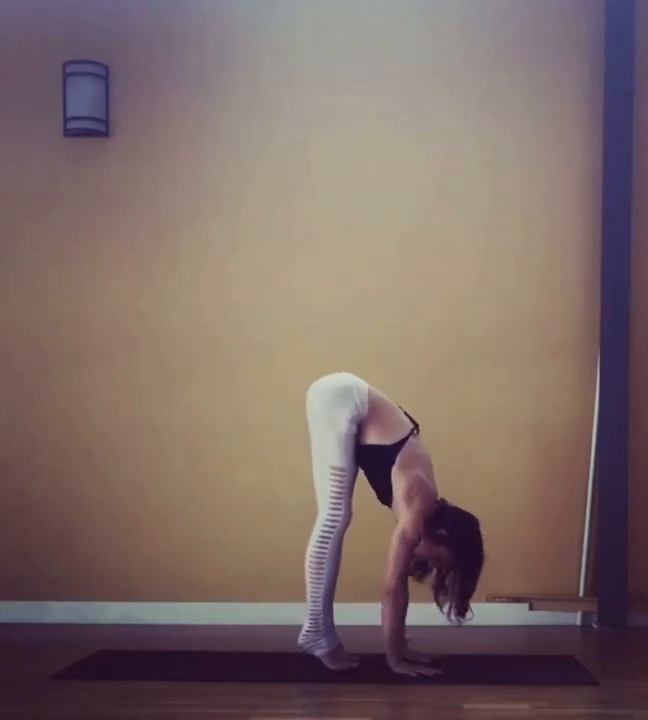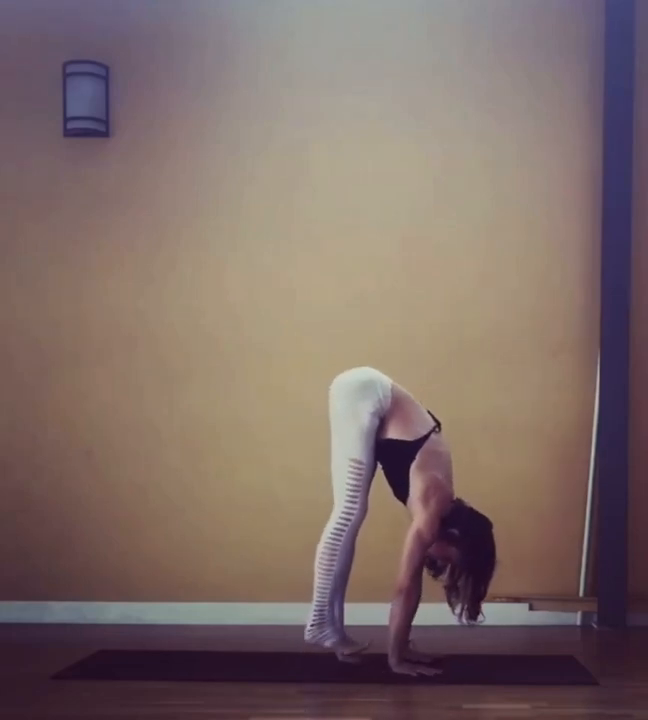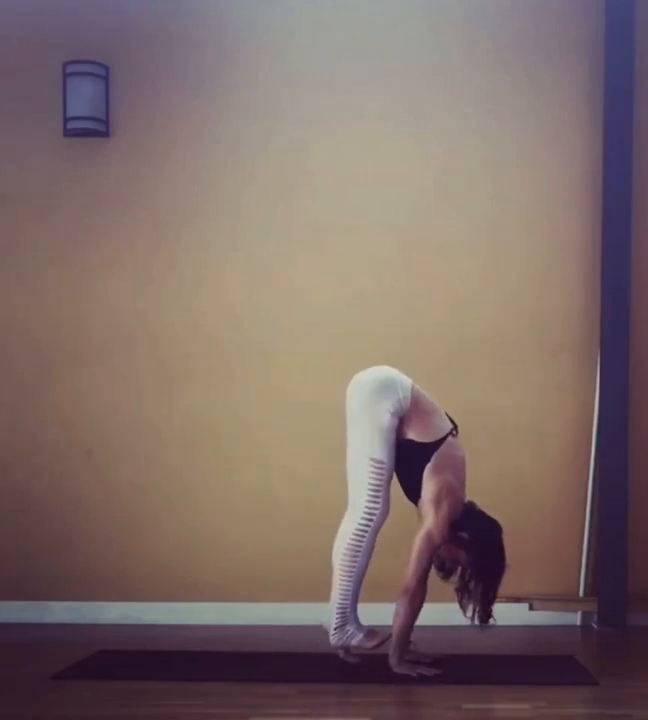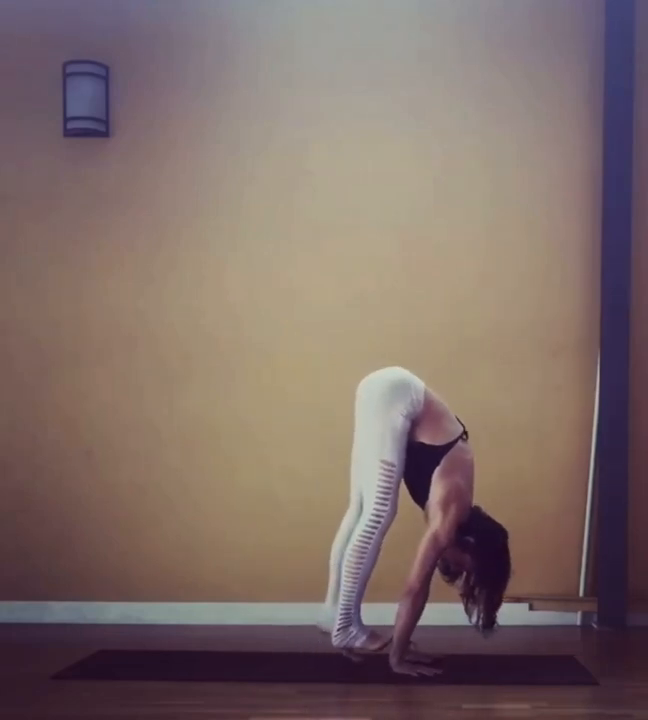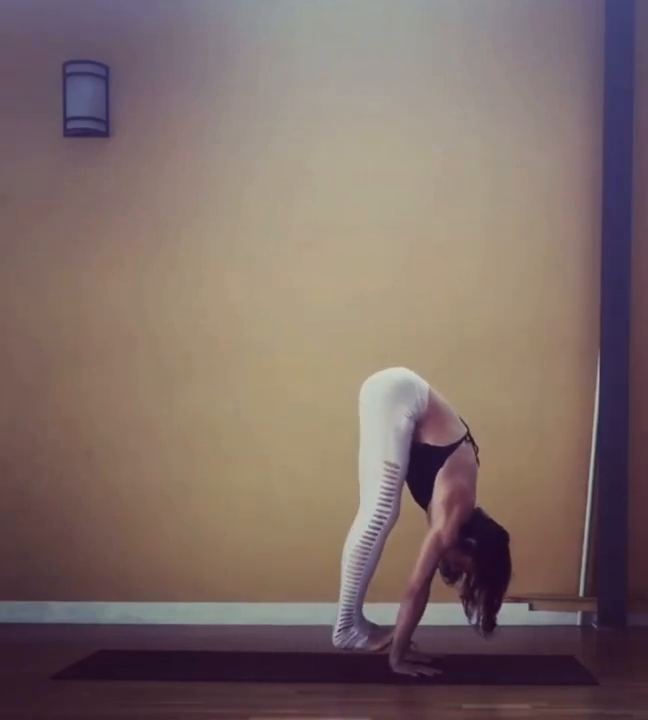
dt=0.4s
person 1, frame 1
left shoulder: (424, 508)
right shoulder: (416, 516)
left elbow: (396, 585)
right elbow: (393, 588)
left wrist: (400, 648)
right wrist: (395, 658)
left hip: (347, 400)
right hip: (340, 398)
left knee: (336, 521)
right knee: (334, 519)
left ankle: (324, 636)
right ankle: (316, 634)
person 1, frame 2
left shoulder: (439, 509)
right shoulder: (431, 516)
left elbow: (411, 579)
right elbow: (406, 588)
left wrist: (401, 648)
right wrist: (396, 657)
left hip: (369, 395)
right hip: (364, 393)
left knee: (349, 515)
right knee: (350, 514)
left ankle: (333, 627)
right ankle: (321, 624)
person 1, frame 3
left shoulder: (448, 509)
right shoulder: (441, 519)
left elbow: (415, 582)
right elbow: (412, 587)
left wrist: (401, 646)
right wrist: (397, 657)
left hip: (383, 392)
left knee: (360, 512)
right knee: (370, 514)
left ankle: (338, 617)
right ankle: (342, 624)
person 1, frame 4
left shoulder: (453, 512)
right shoulder: (448, 522)
left elbow: (418, 585)
right elbow: (415, 588)
right wrist: (397, 657)
left hip: (389, 392)
left knee: (362, 510)
right knee: (378, 516)
left ankle: (334, 612)
right ankle: (345, 626)
person 1, frame 5
left shoulder: (452, 513)
right shoulder: (450, 523)
left elbow: (419, 584)
right elbow: (416, 589)
right wrist: (398, 657)
left knee: (373, 514)
right knee: (381, 517)
left ankle: (348, 619)
right ankle: (347, 626)
